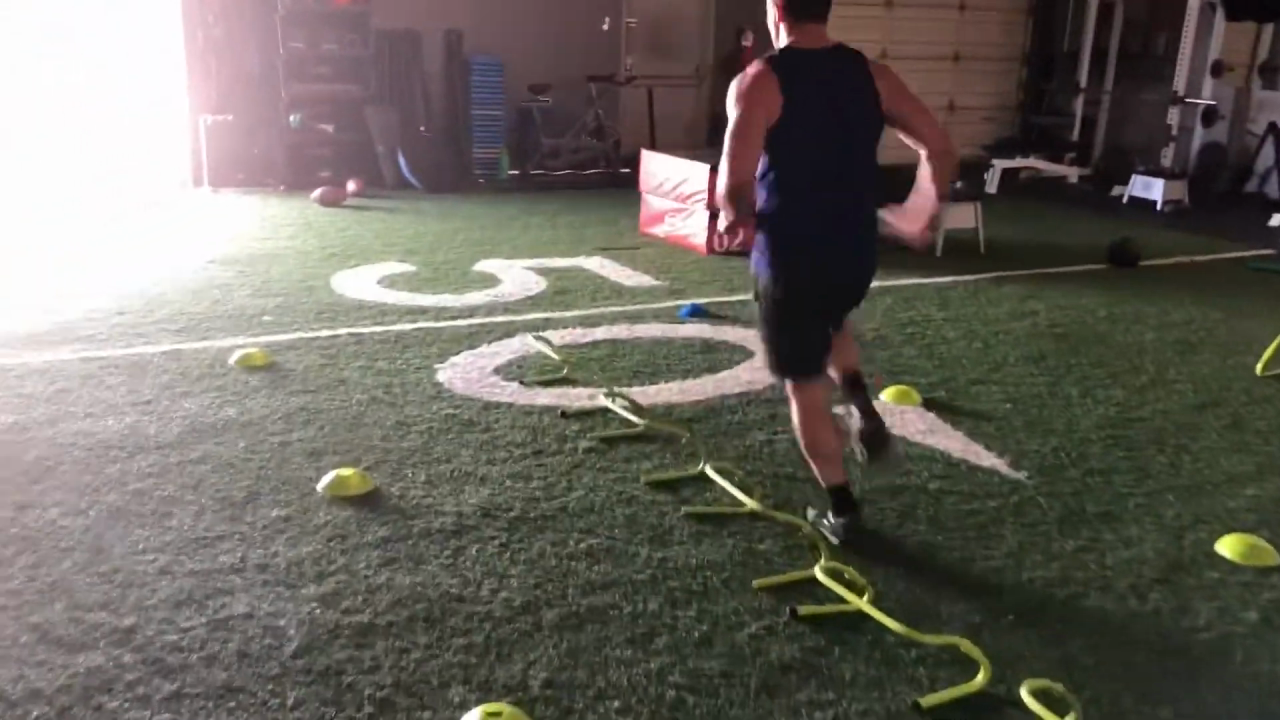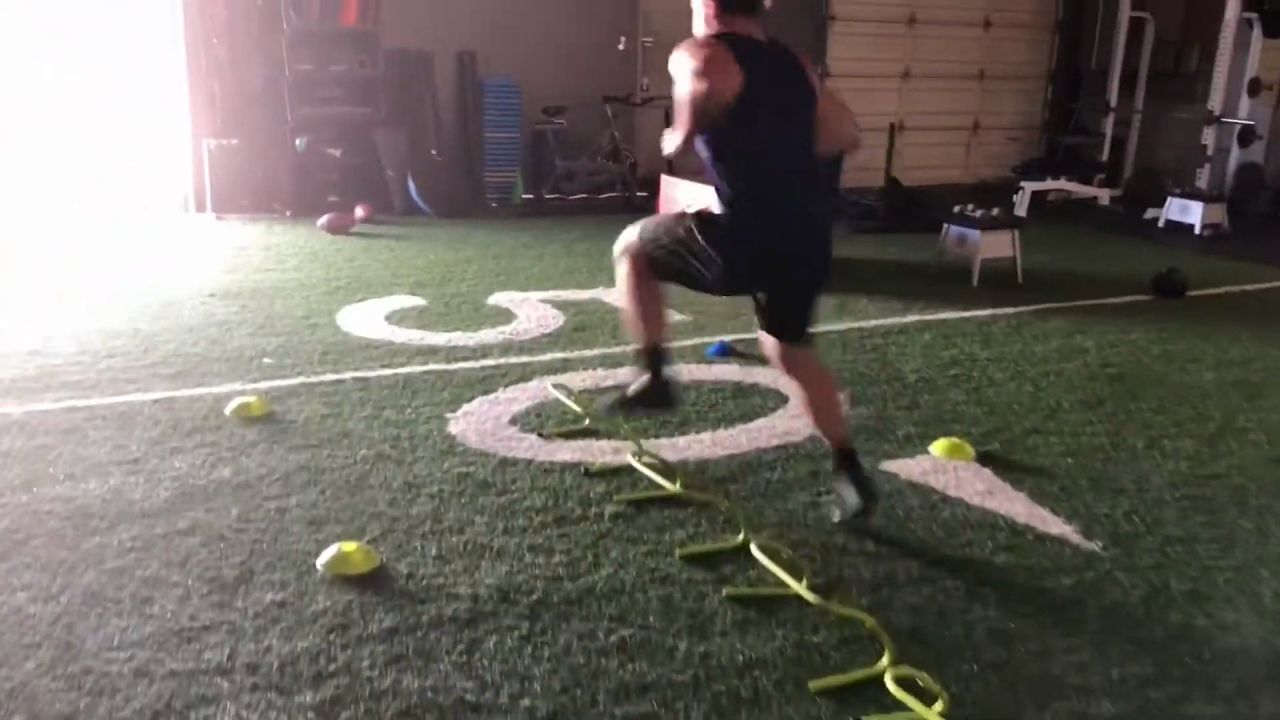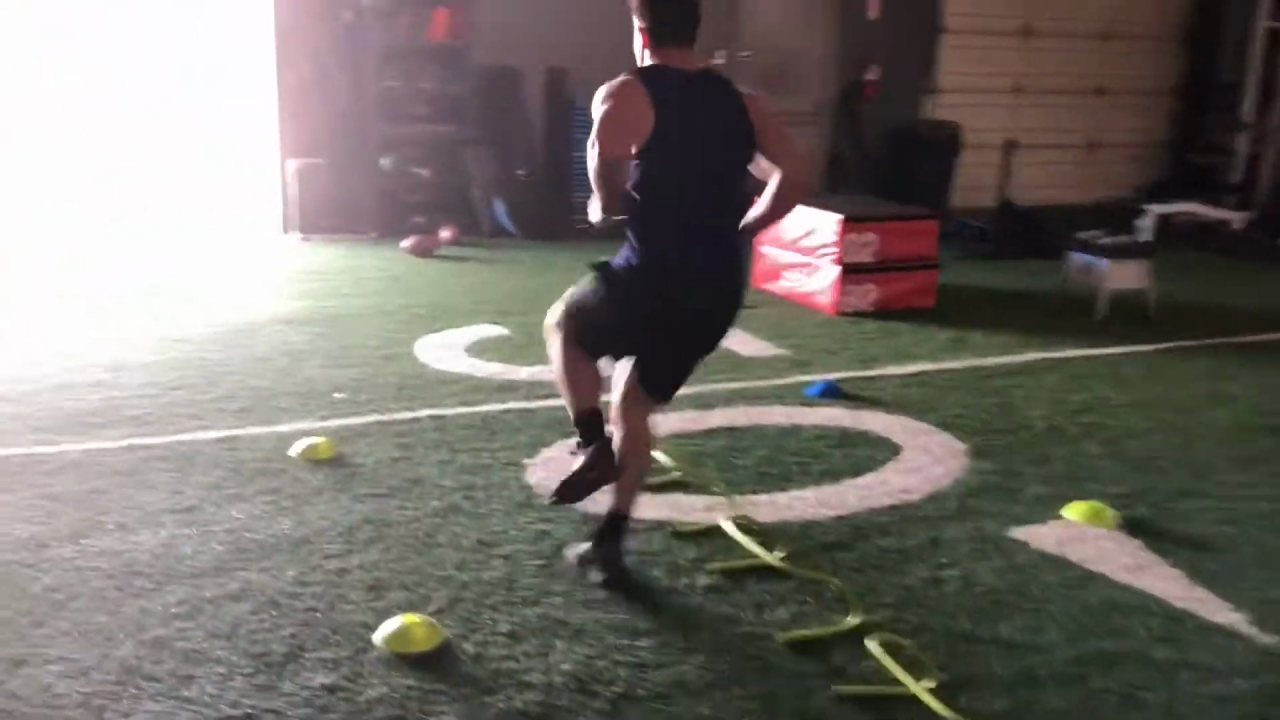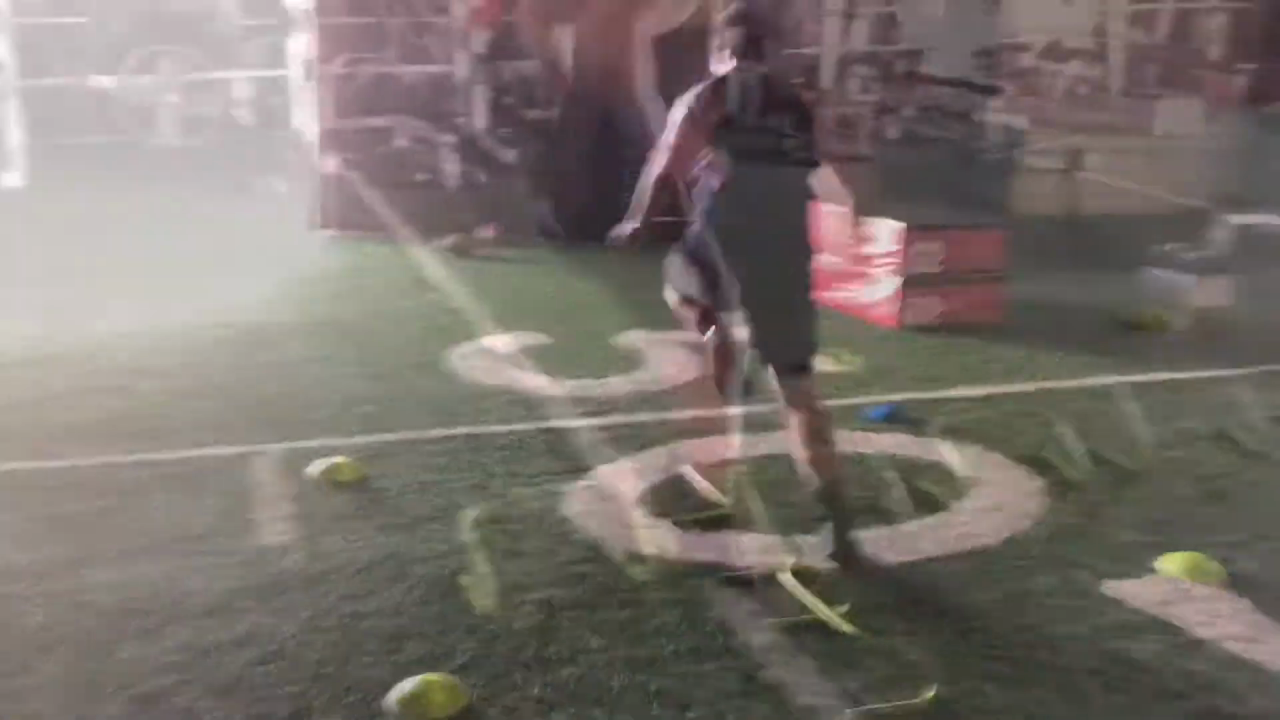
dt=0.5s
person 1, frame 1
left shoulder: (759, 81)
right shoulder: (872, 75)
left elbow: (735, 180)
right elbow: (939, 147)
left wrist: (736, 214)
right wrist: (922, 211)
left hip: (790, 264)
right hip: (855, 258)
left knee: (806, 393)
right knee: (827, 316)
left ankle: (842, 511)
right ankle: (862, 406)
person 1, frame 2
left shoulder: (704, 56)
right shoulder: (793, 67)
left elbow: (701, 100)
right elbow: (834, 139)
left wrist: (676, 140)
left hip: (746, 239)
right hip: (808, 246)
left knee: (633, 248)
right knee: (792, 352)
left ankle: (654, 377)
right ankle: (851, 474)
person 1, frame 3
left shoulder: (624, 96)
right shoulder: (741, 102)
left elbow: (606, 165)
right elbow: (795, 175)
left wrist: (606, 205)
right wrist: (745, 229)
left hip: (651, 284)
right hip: (718, 296)
left knee: (564, 325)
right knee: (635, 410)
left ankle: (595, 446)
person 1, frame 4
left shoulder: (707, 99)
right shoulder: (800, 104)
left elbow: (665, 171)
left wrist: (635, 224)
left hip: (724, 254)
right hip: (783, 256)
right knee: (799, 395)
